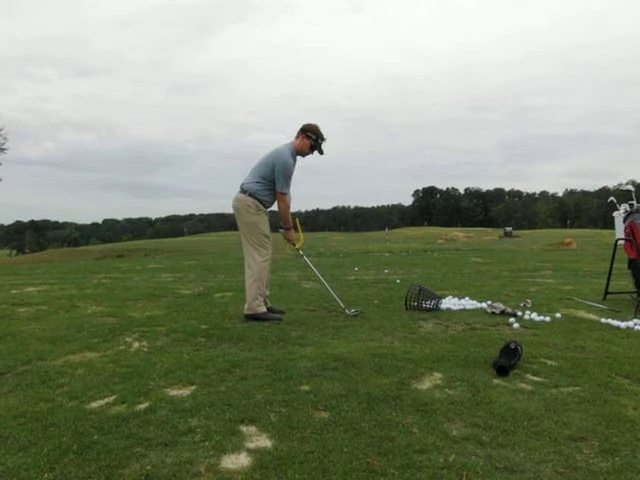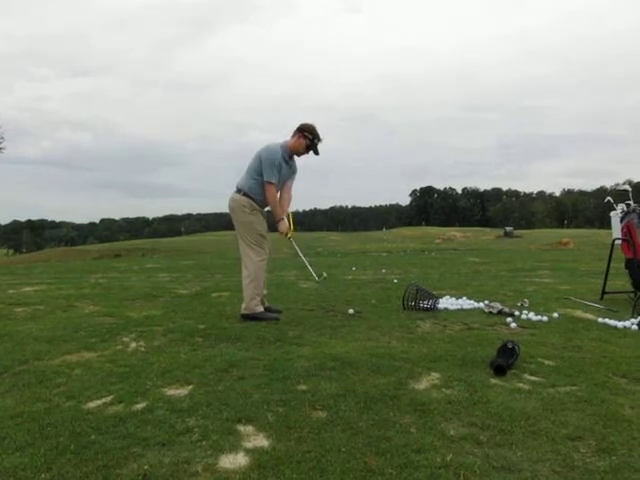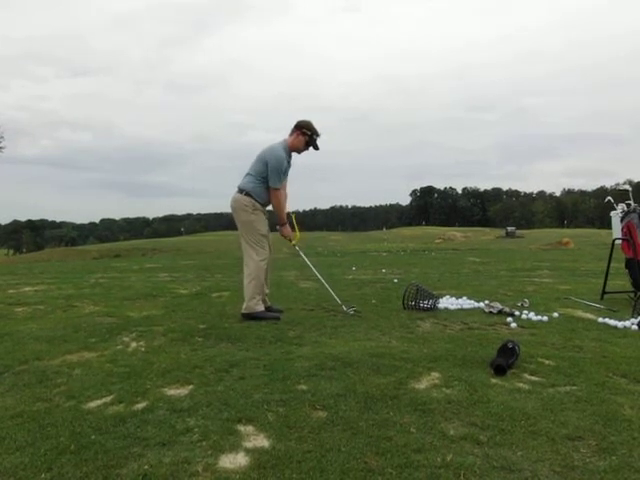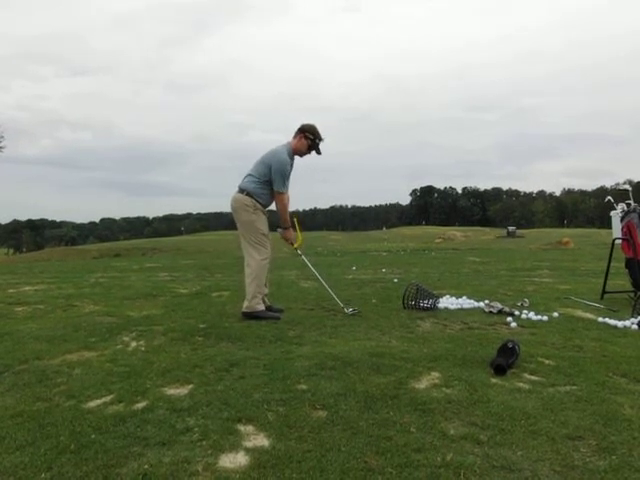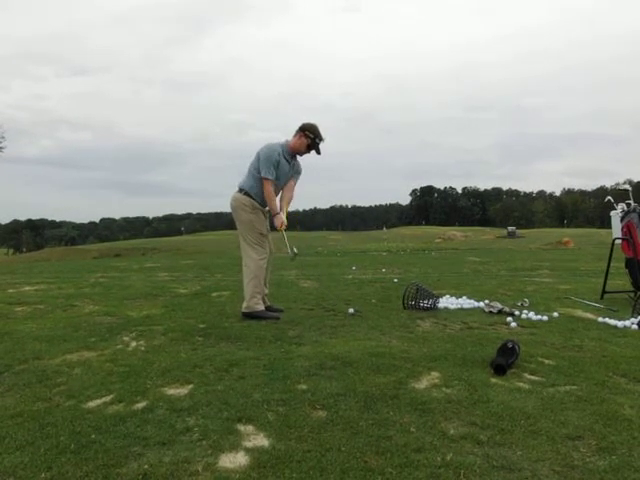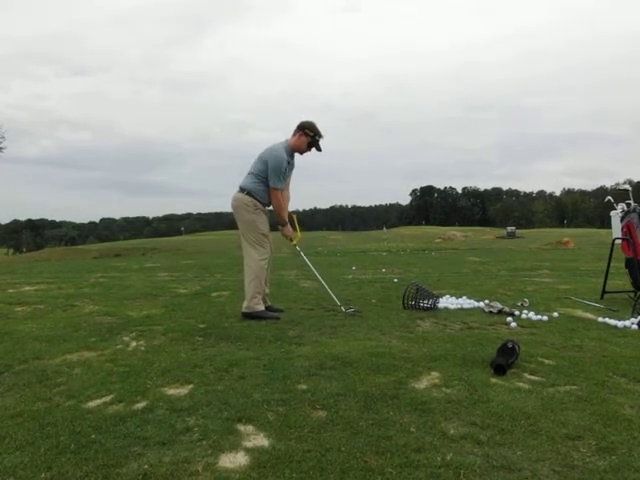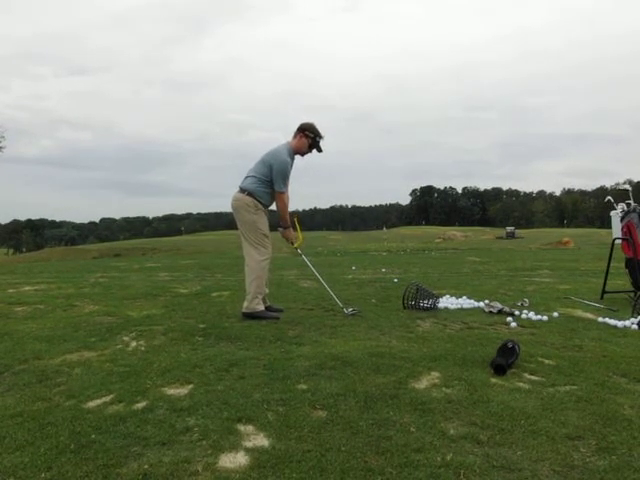
dt=0.7s
person 1, frame 1
left shoulder: (287, 155)
right shoulder: (285, 159)
left elbow: (284, 195)
right elbow: (282, 199)
left wrist: (287, 225)
right wrist: (289, 228)
left hip: (252, 204)
right hip: (250, 205)
left knee: (262, 254)
right knee: (259, 255)
left ankle: (261, 303)
right ankle: (254, 308)
person 1, frame 2
left shoulder: (291, 164)
right shoulder: (273, 153)
left elbow: (286, 192)
right elbow: (269, 190)
left wrist: (285, 218)
right wrist: (280, 220)
left hip: (253, 206)
right hip: (245, 204)
left knee: (261, 253)
right knee: (255, 255)
left ankle: (258, 302)
right ankle: (251, 308)
person 1, frame 3
left shoulder: (286, 156)
right shoulder: (277, 155)
left elbow: (282, 191)
right elbow: (275, 194)
left wrist: (284, 220)
right wrist: (283, 224)
left hip: (253, 205)
right hip: (247, 204)
left knee: (264, 253)
right knee: (257, 255)
left ankle: (261, 302)
right ankle: (252, 307)
person 1, frame 4
left shoulder: (286, 156)
right shoulder: (281, 158)
left elbow: (283, 194)
right elbow: (280, 198)
left wrist: (285, 225)
right wrist: (286, 227)
left hip: (251, 204)
right hip: (247, 204)
left knee: (262, 253)
right knee: (258, 254)
left ankle: (260, 301)
right ankle: (252, 306)
person 1, frame 5
left shoulder: (296, 167)
right shoulder: (272, 150)
left elbow: (288, 191)
right elbow: (267, 185)
left wrist: (283, 214)
right wrist: (276, 215)
left hip: (259, 206)
right hip: (246, 203)
left knee: (265, 253)
right knee: (256, 254)
left ankle: (260, 301)
right ankle: (252, 306)
person 1, frame 6
left shoulder: (290, 159)
right shoulder: (277, 155)
left elbow: (285, 191)
right elbow: (275, 194)
left wrist: (286, 220)
right wrist: (284, 224)
left hip: (255, 205)
right hip: (248, 203)
left knee: (264, 253)
right knee: (258, 254)
left ankle: (261, 301)
right ankle: (252, 306)
person 1, frame 7
left shoulder: (286, 156)
right shoulder: (282, 158)
left elbow: (283, 194)
right elbow: (280, 197)
left wrist: (286, 224)
right wrist: (286, 227)
left hip: (251, 204)
right hip: (248, 204)
left knee: (261, 253)
right knee: (259, 254)
left ankle: (260, 301)
right ankle: (253, 306)
